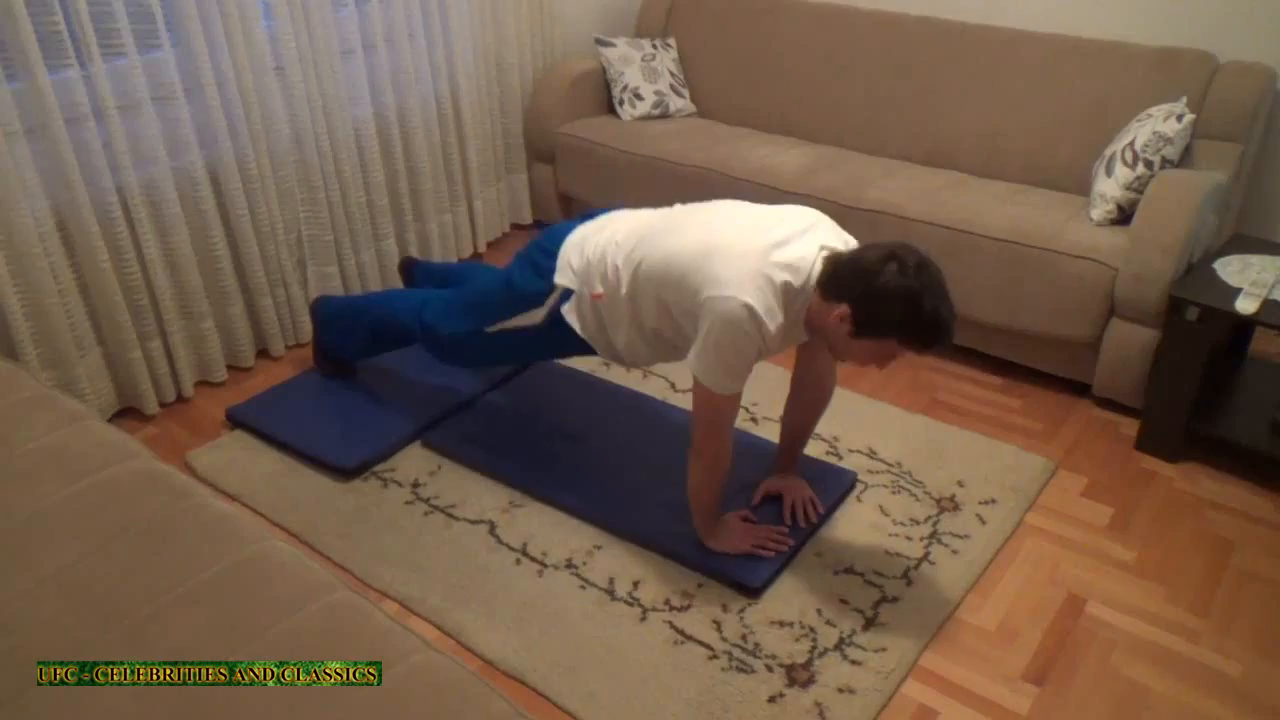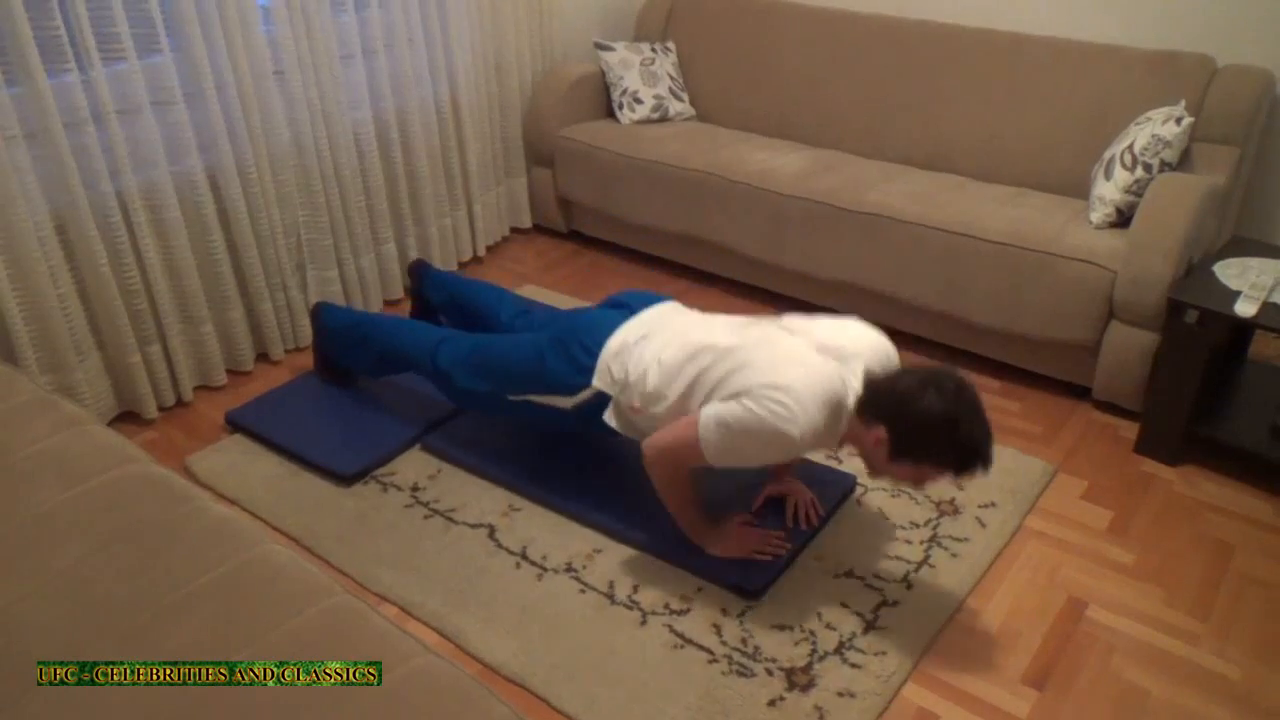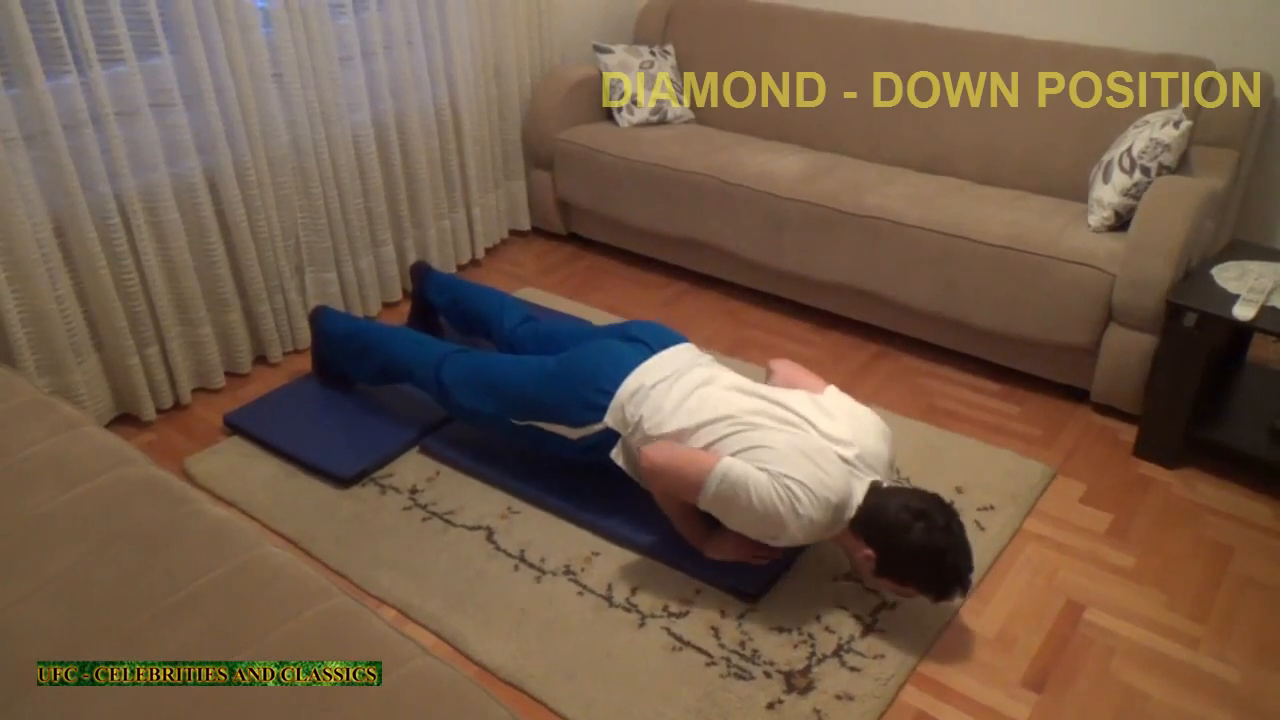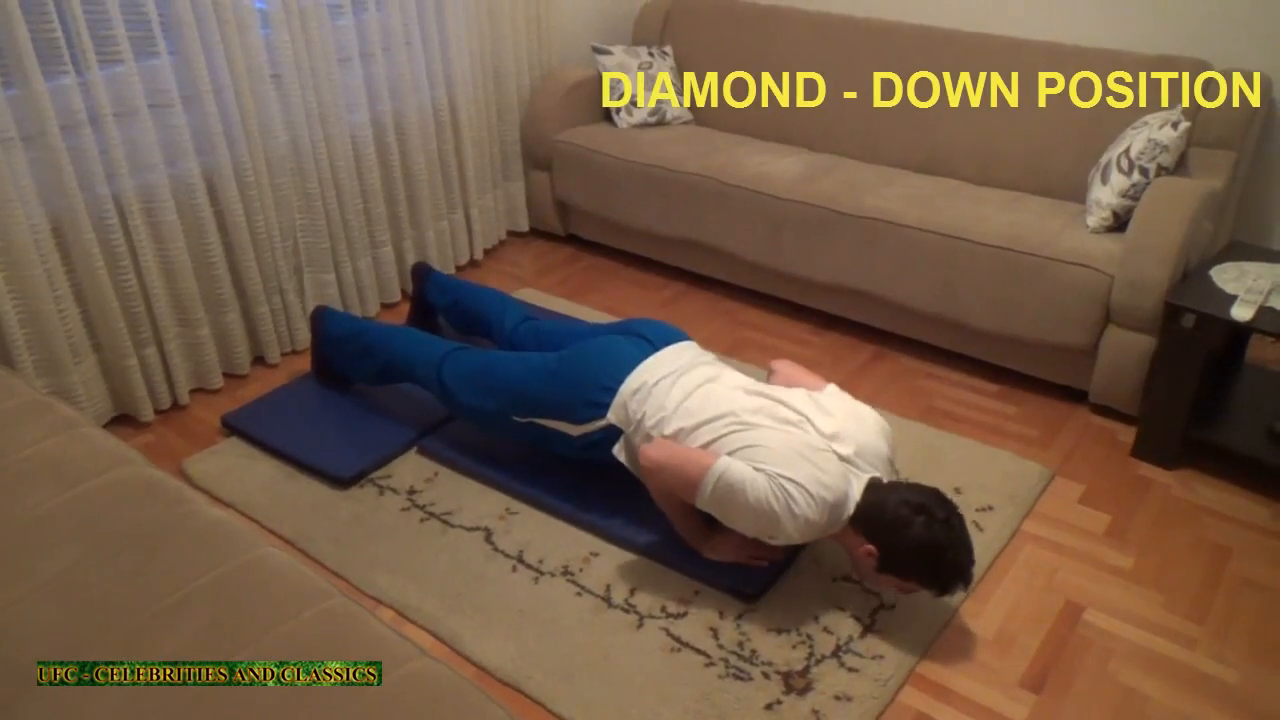
dt=0.4s
person 1, frame 1
left shoulder: (839, 262)
right shoulder: (745, 303)
left elbow: (816, 368)
right elbow: (710, 435)
left wrist: (786, 470)
right wrist: (712, 530)
left hip: (618, 244)
right hip: (572, 278)
left knee: (490, 291)
right knee: (446, 330)
left ankle: (425, 274)
right ankle: (337, 321)
person 1, frame 2
left shoulder: (875, 354)
right shoulder: (791, 413)
right elbow: (662, 450)
left wrist: (784, 470)
right wrist: (708, 536)
left hip: (654, 320)
right hip: (605, 367)
left knee: (524, 323)
right knee: (459, 365)
left ankle: (434, 286)
right ankle: (340, 328)
person 1, frame 3
left shoulder: (873, 439)
right shoulder: (792, 509)
left elbow: (782, 366)
right elbow: (655, 461)
right wrist: (707, 540)
left hip: (659, 355)
right hip: (607, 403)
left knee: (525, 333)
right knee: (458, 377)
left ankle: (434, 288)
right ankle: (338, 334)
person 1, frame 4
left shoulder: (874, 438)
right shoulder: (791, 508)
left elbow: (784, 367)
right elbow: (656, 460)
right wrist: (706, 541)
left hip: (661, 352)
right hip: (607, 400)
left knee: (526, 333)
right knee: (459, 375)
left ankle: (434, 287)
right ankle: (338, 334)
